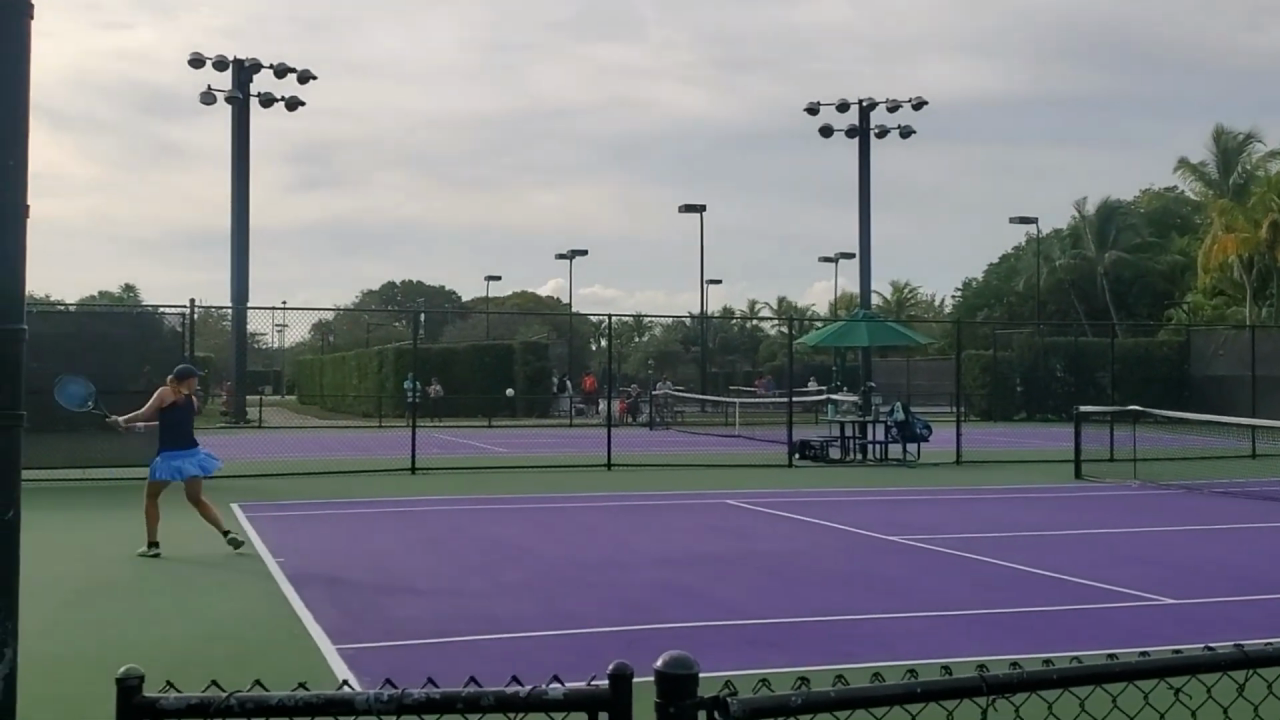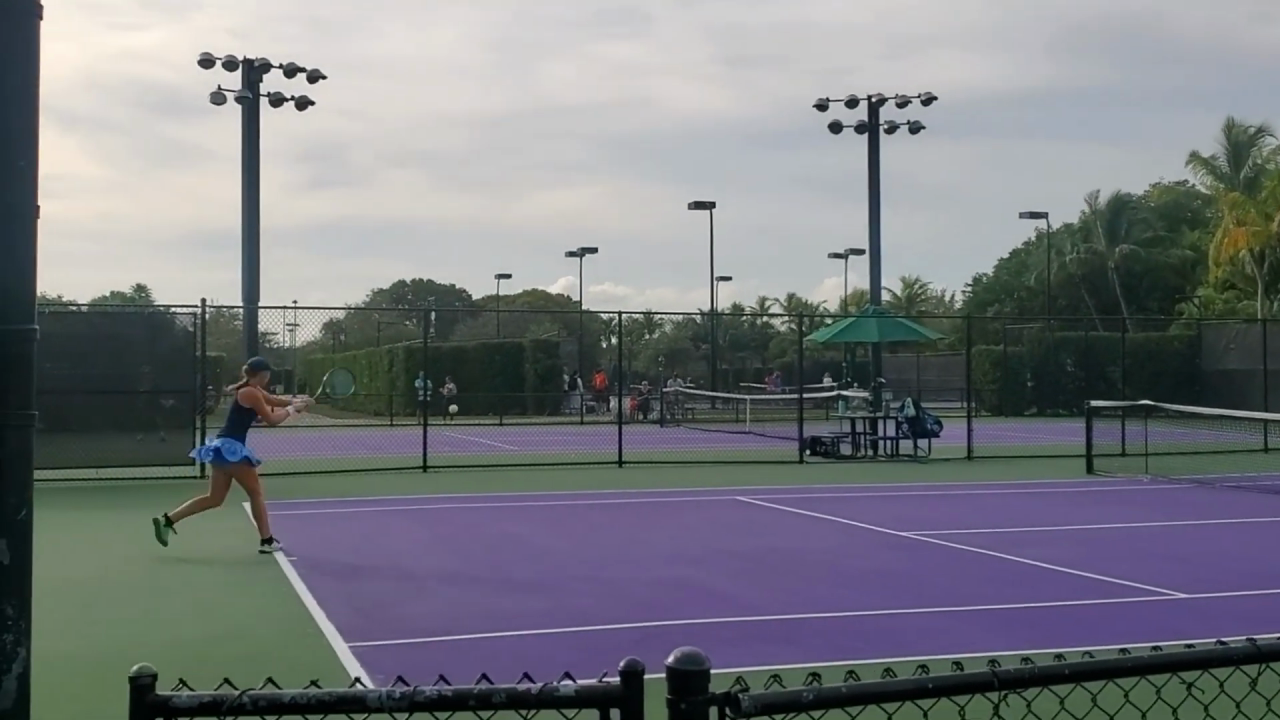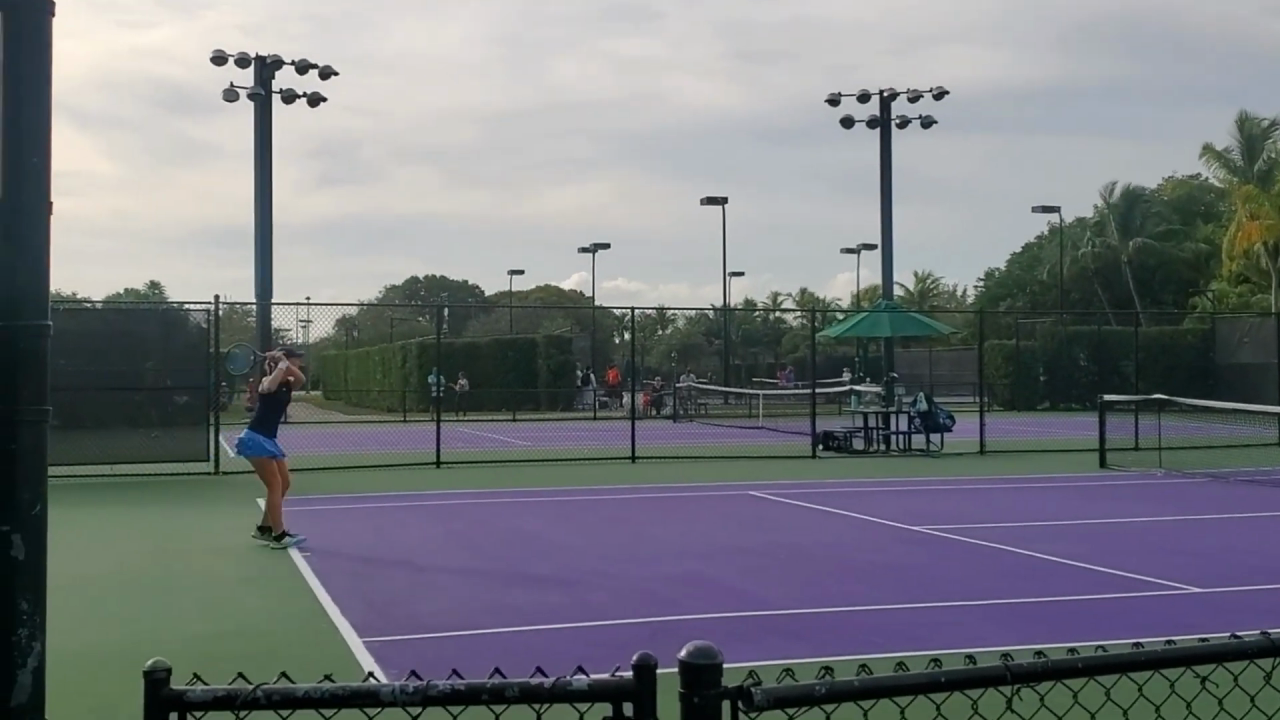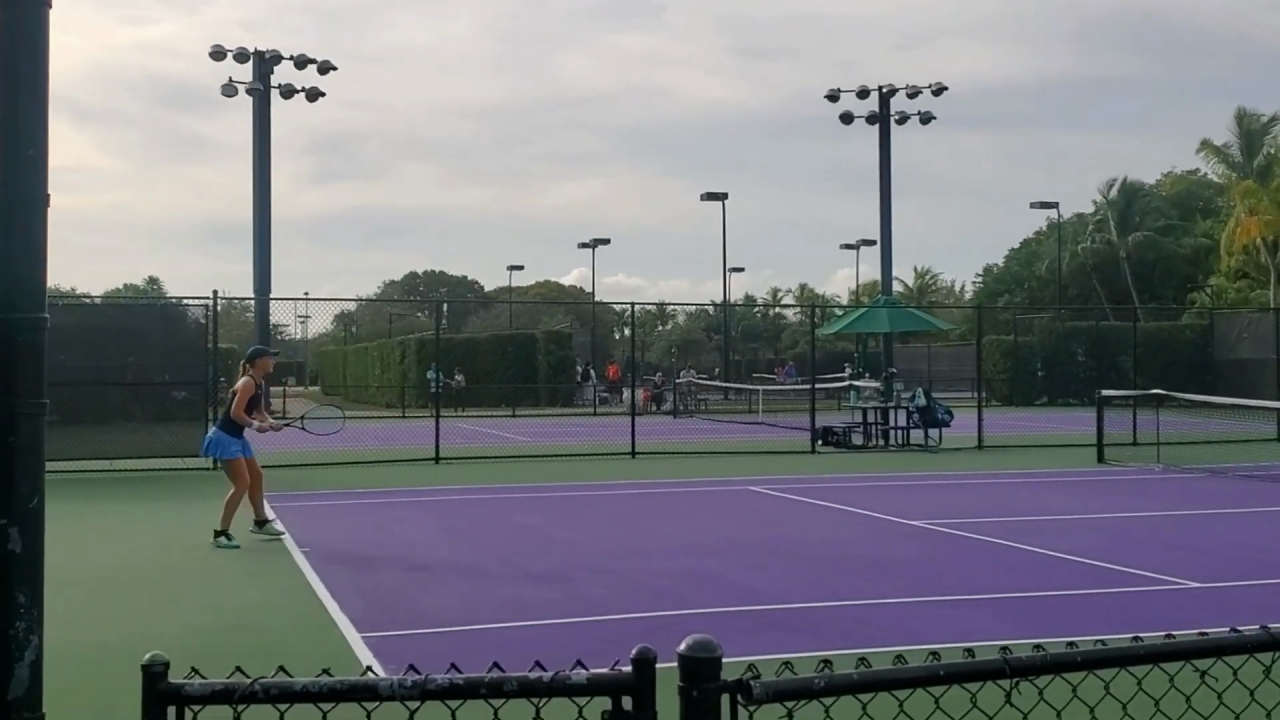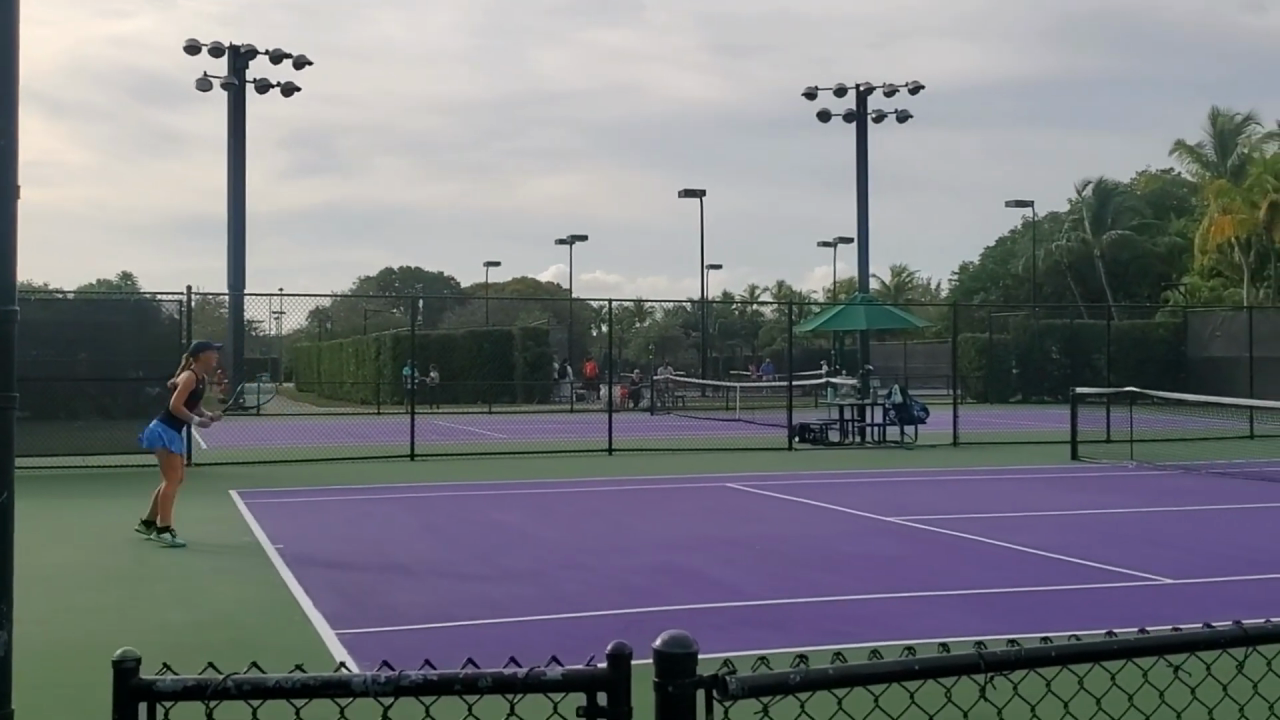
dt=0.4s
person 1, frame 1
left shoulder: (164, 393)
right shoulder: (193, 401)
left elbow: (143, 414)
left wrist: (122, 420)
right wrist: (137, 426)
left hip: (169, 459)
right hip: (192, 456)
left knee: (151, 498)
right knee: (197, 499)
left ankle: (152, 545)
right ankle: (228, 534)
person 1, frame 2
left shoulder: (252, 391)
right shoulder: (251, 393)
left elbow: (273, 400)
right elbow: (271, 420)
left wrist: (295, 402)
right wrist: (292, 410)
left hip: (222, 447)
right hip: (230, 448)
left knee: (214, 498)
right knee: (256, 493)
left ankle: (168, 520)
right ankle: (266, 541)
person 1, frame 3
left shoulder: (287, 381)
right shoulder: (267, 381)
left elbow: (301, 380)
right elbow: (270, 384)
left wrist: (287, 365)
right wrist: (281, 363)
left hip: (267, 440)
right hip: (255, 439)
left knee: (284, 483)
right knee: (275, 486)
left ankle: (264, 528)
right ankle: (278, 536)
person 1, frame 4
left shoulder: (259, 383)
right shoulder: (247, 383)
left elbow: (259, 409)
right elbow: (235, 413)
left wrist: (268, 422)
right wrist: (255, 425)
left hip: (236, 438)
right hip: (225, 438)
left knee: (256, 477)
right knee: (242, 484)
left ankle: (261, 522)
right ankle: (221, 533)
person 1, frame 5
left shoulder: (202, 378)
right shoulder: (189, 377)
right elbow: (174, 406)
left wrist: (207, 416)
right wrist: (197, 421)
left hip: (172, 432)
right hip: (164, 431)
left knee: (174, 480)
right knee: (173, 480)
left ankle: (148, 523)
right ankle: (163, 529)
